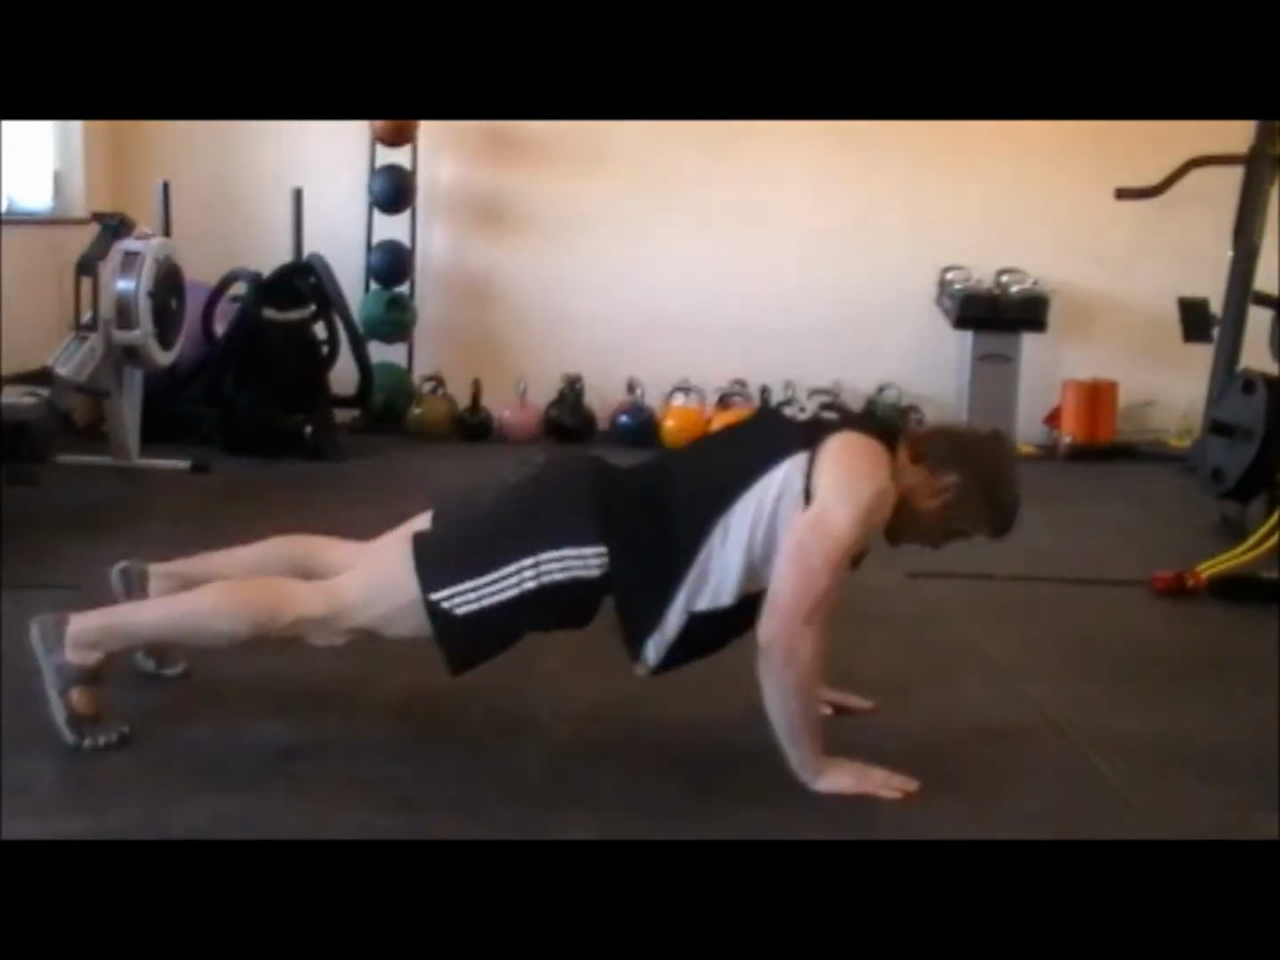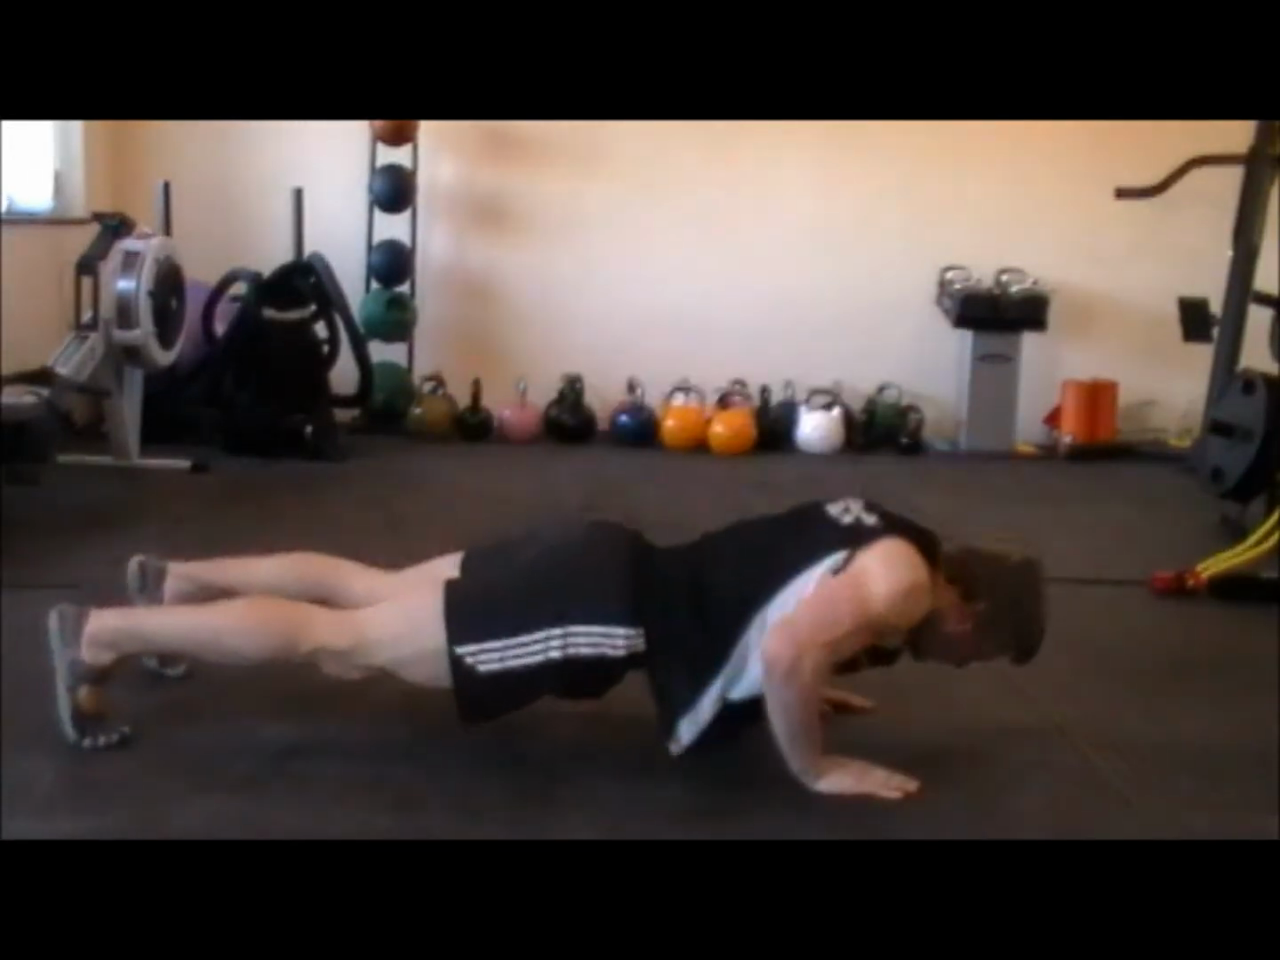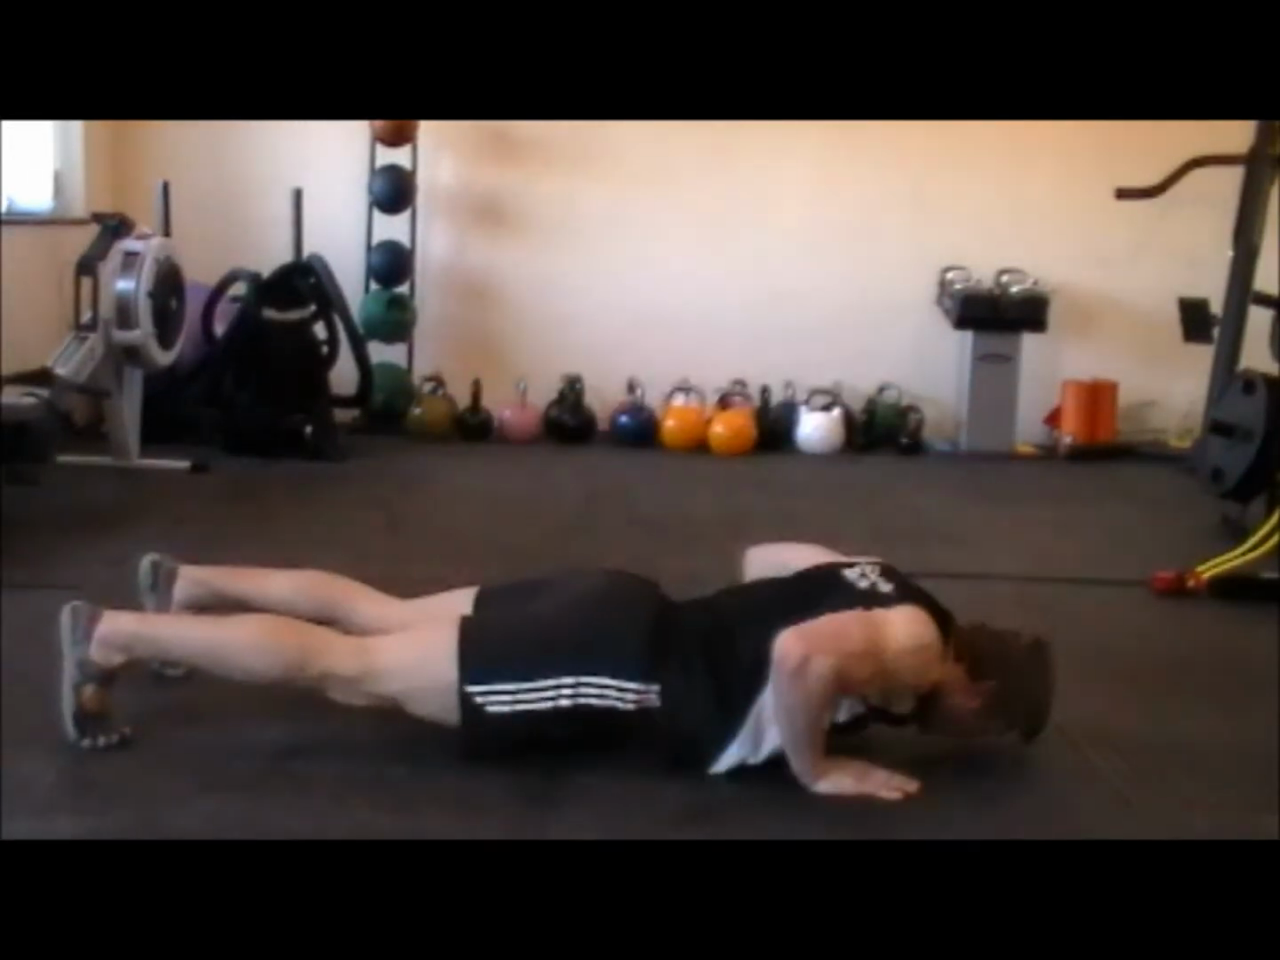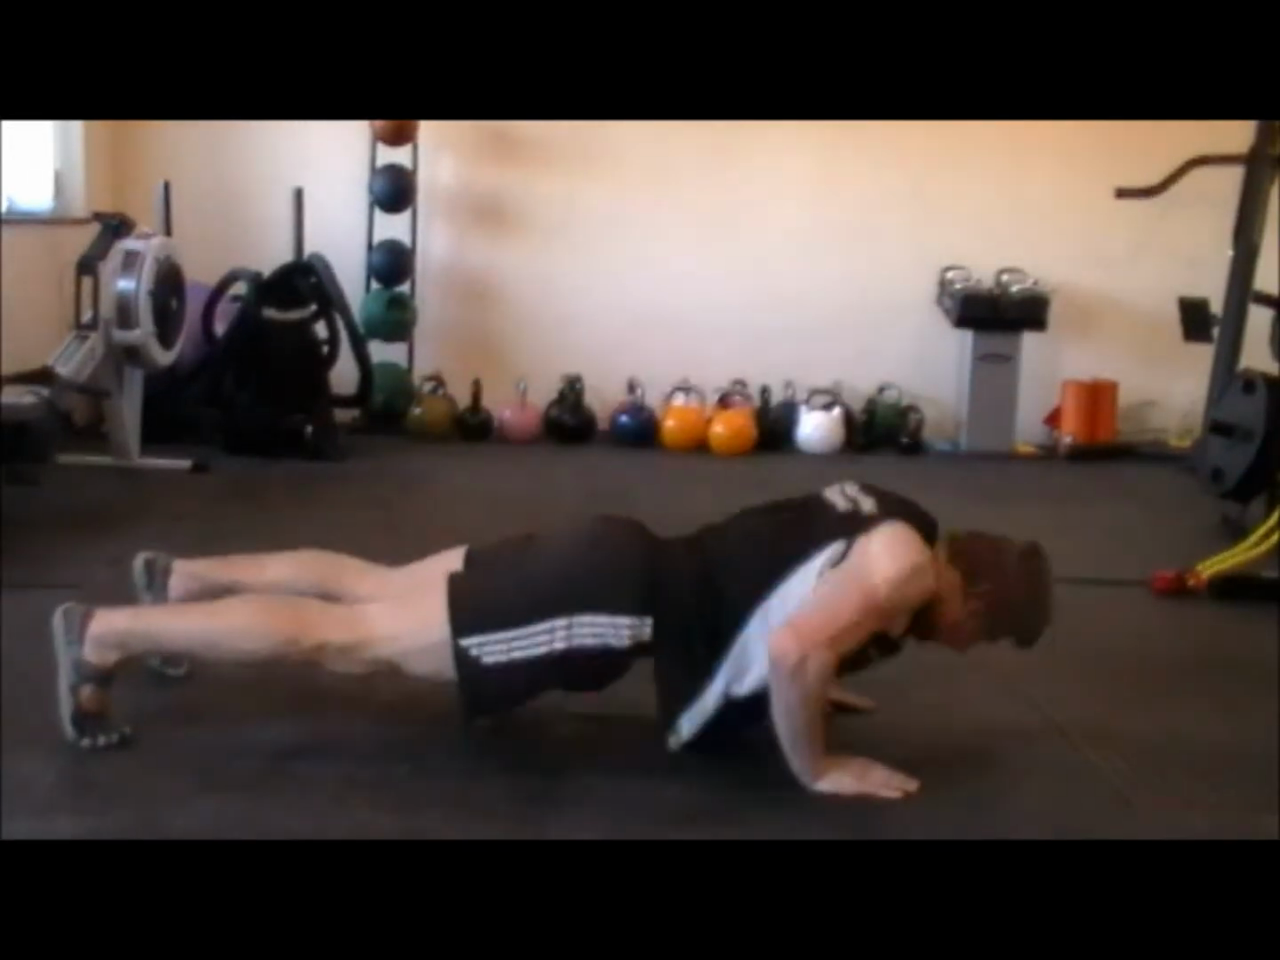
dt=0.3s
person 1, frame 1
left shoulder: (843, 449)
right shoulder: (866, 480)
left elbow: (775, 578)
right elbow: (786, 629)
left wrist: (801, 685)
right wrist: (815, 765)
left hip: (581, 507)
right hip: (578, 541)
left knee: (347, 561)
right knee: (330, 611)
left ankle: (156, 578)
right ankle: (81, 641)
person 1, frame 2
left shoulder: (875, 545)
right shoulder: (903, 583)
right elbow: (787, 651)
left wrist: (809, 687)
right wrist: (815, 766)
left hip: (603, 568)
right hip: (604, 612)
left knee: (365, 589)
right knee: (346, 638)
left ankle: (171, 581)
right ankle: (97, 634)
person 1, frame 3
left shoulder: (879, 589)
right shoulder: (914, 644)
left elbow: (758, 556)
right elbow: (799, 654)
right wrist: (818, 766)
left hip: (620, 617)
right hip: (619, 665)
left knee: (380, 616)
right knee: (354, 670)
left ankle: (185, 581)
right ankle: (109, 636)
person 1, frame 4
left shoulder: (881, 525)
right shoulder: (907, 563)
right elbow: (796, 653)
left wrist: (810, 691)
right wrist: (815, 767)
left hip: (613, 564)
right hip: (610, 603)
left knee: (372, 585)
right knee: (352, 638)
left ankle: (177, 580)
right ankle: (100, 639)
